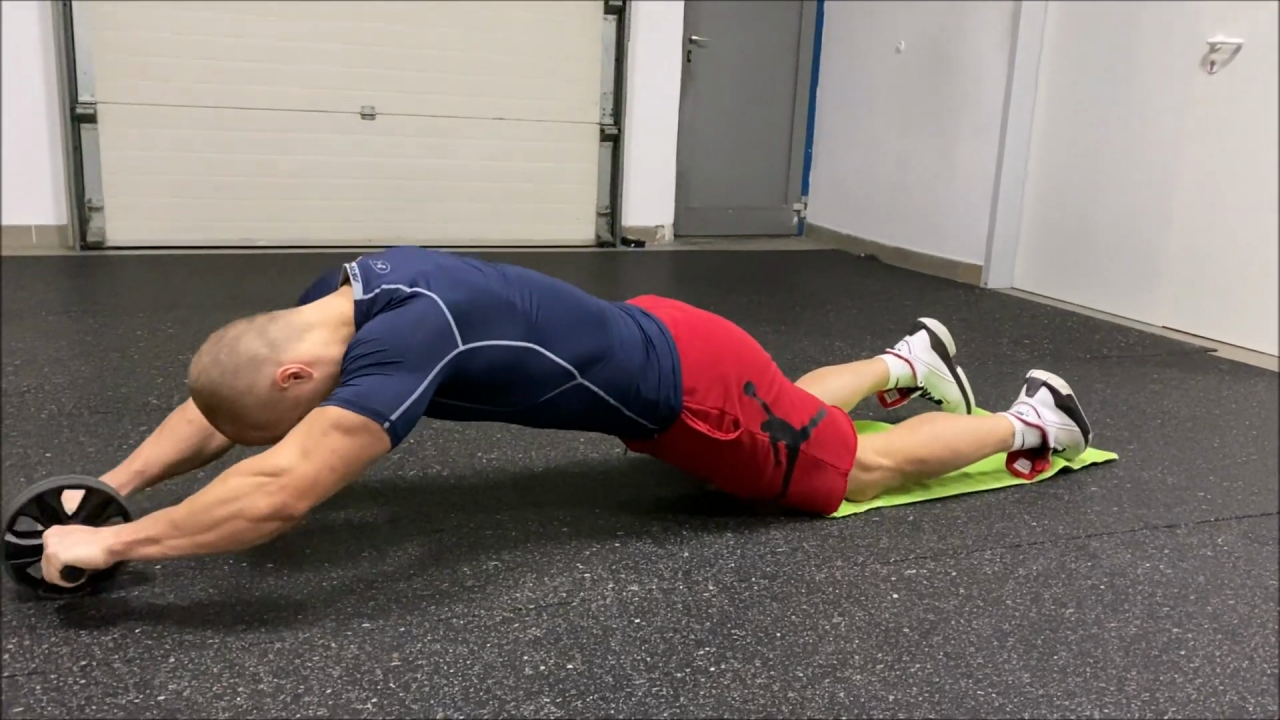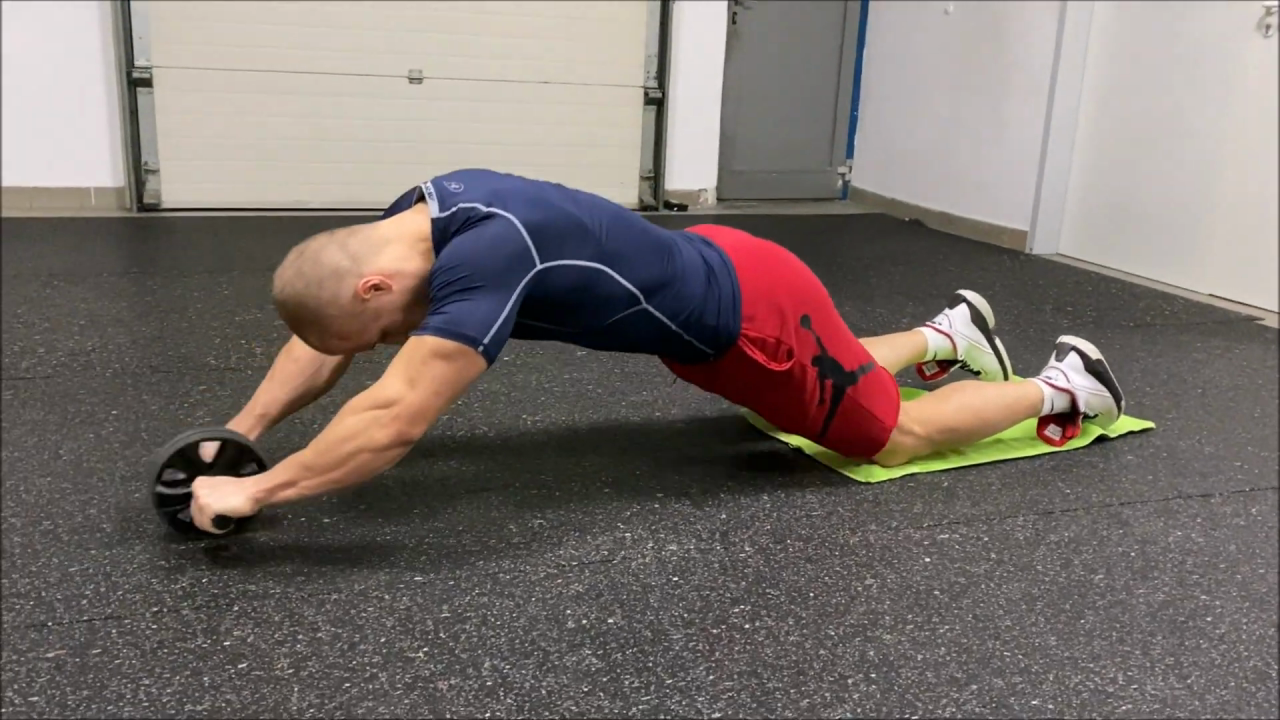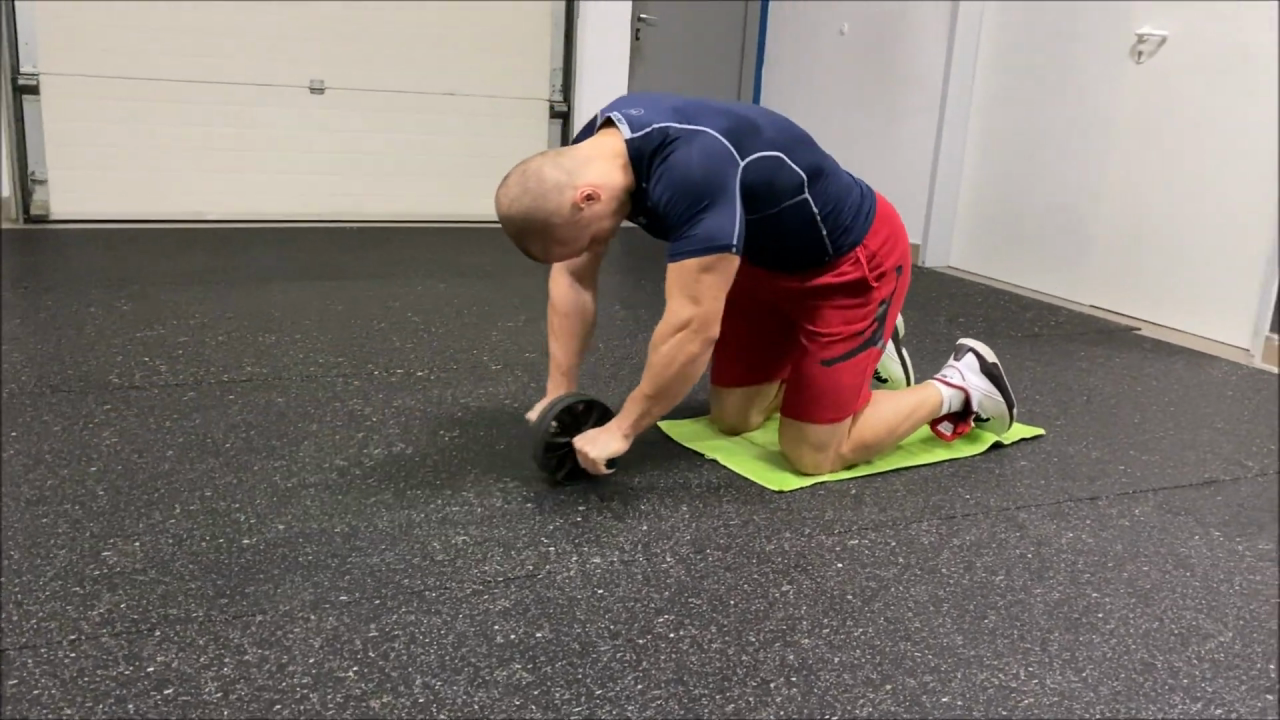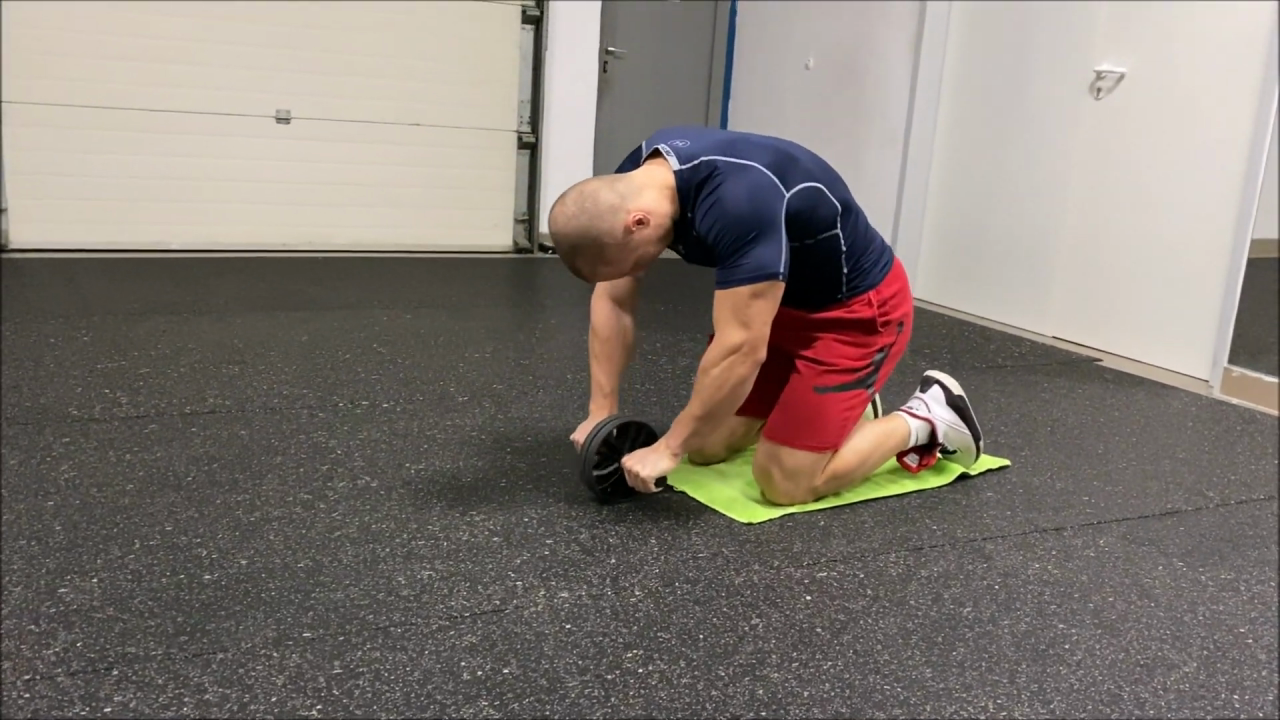
dt=1s
person 1, frame 1
left shoulder: (402, 334)
right shoulder: (343, 296)
left elbow: (283, 490)
right elbow: (217, 408)
left wrist: (114, 544)
right wrist: (111, 485)
left hip: (688, 383)
right hip: (648, 343)
left knee: (856, 470)
right knee: (793, 420)
left ankle: (1030, 420)
right ankle: (908, 360)
person 1, frame 2
left shoulder: (483, 256)
right shoulder: (419, 221)
left elbow: (393, 418)
right elbow: (324, 336)
left wrist: (255, 492)
right wrist: (243, 427)
left hip: (752, 312)
right hip: (709, 270)
left knee: (893, 433)
right knee: (836, 381)
left ankle: (1062, 386)
right ankle: (946, 334)
person 1, frame 3
left shoulder: (692, 169)
right shoulder: (589, 155)
left elbow: (693, 328)
right elbow: (572, 279)
left wrist: (620, 431)
right wrist: (558, 392)
left hip: (855, 257)
right hip: (776, 256)
left knee: (812, 454)
right knee: (732, 418)
left ankle: (957, 388)
right ankle: (865, 348)
person 1, frame 4
left shoulder: (738, 201)
right shoulder: (630, 184)
left elbow: (741, 349)
right elbow: (611, 303)
left wrist: (667, 449)
right wrist: (601, 412)
left hip: (857, 308)
right hip: (779, 301)
left knee: (784, 481)
right knee: (706, 446)
left ankle: (923, 420)
right ankle: (835, 395)
